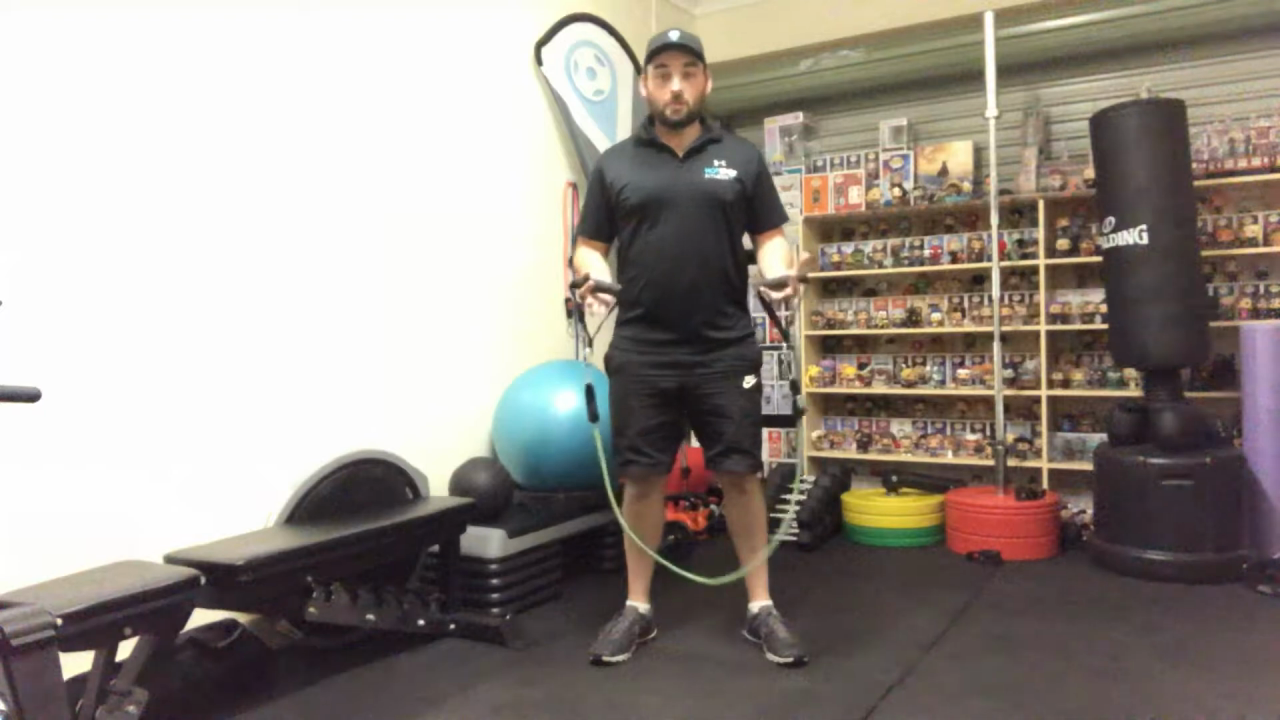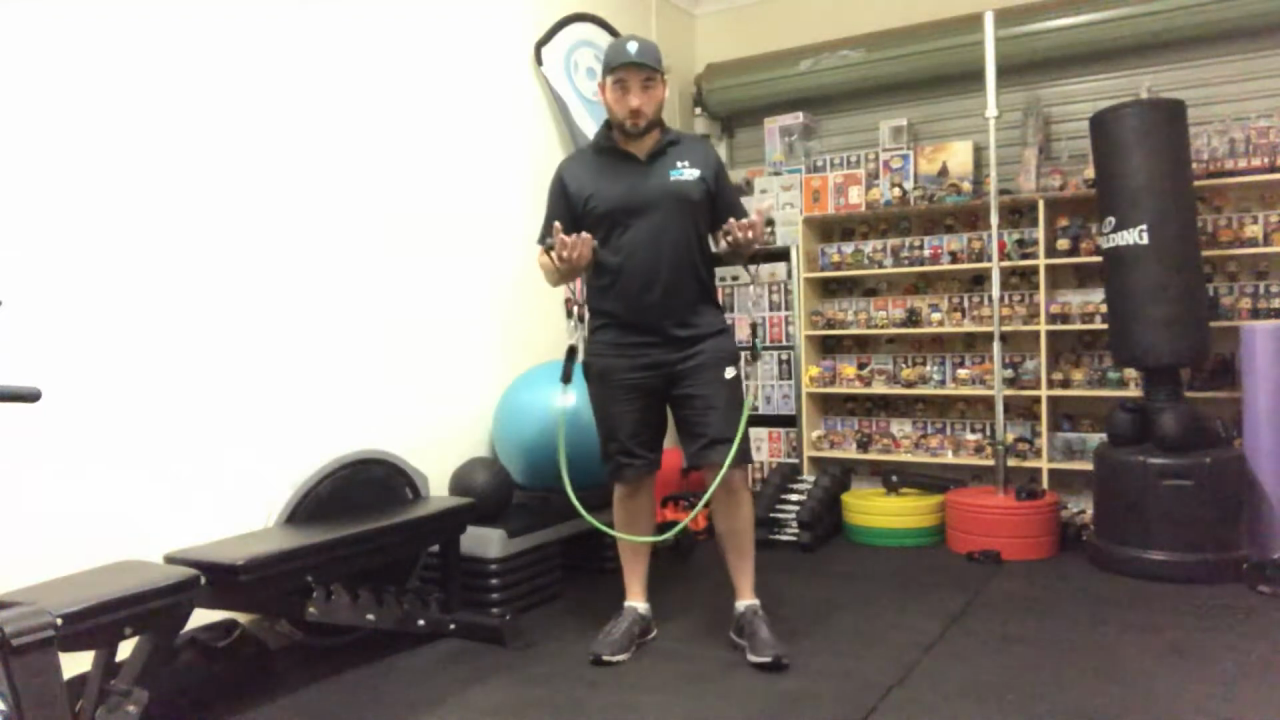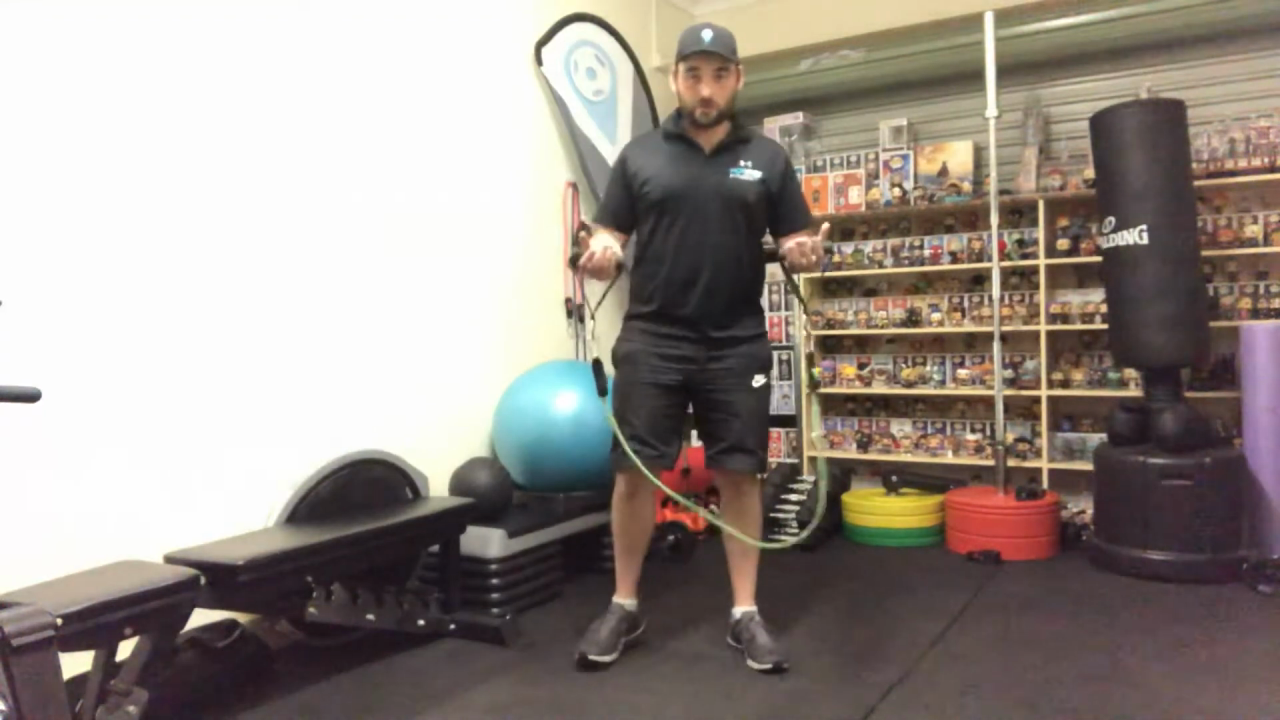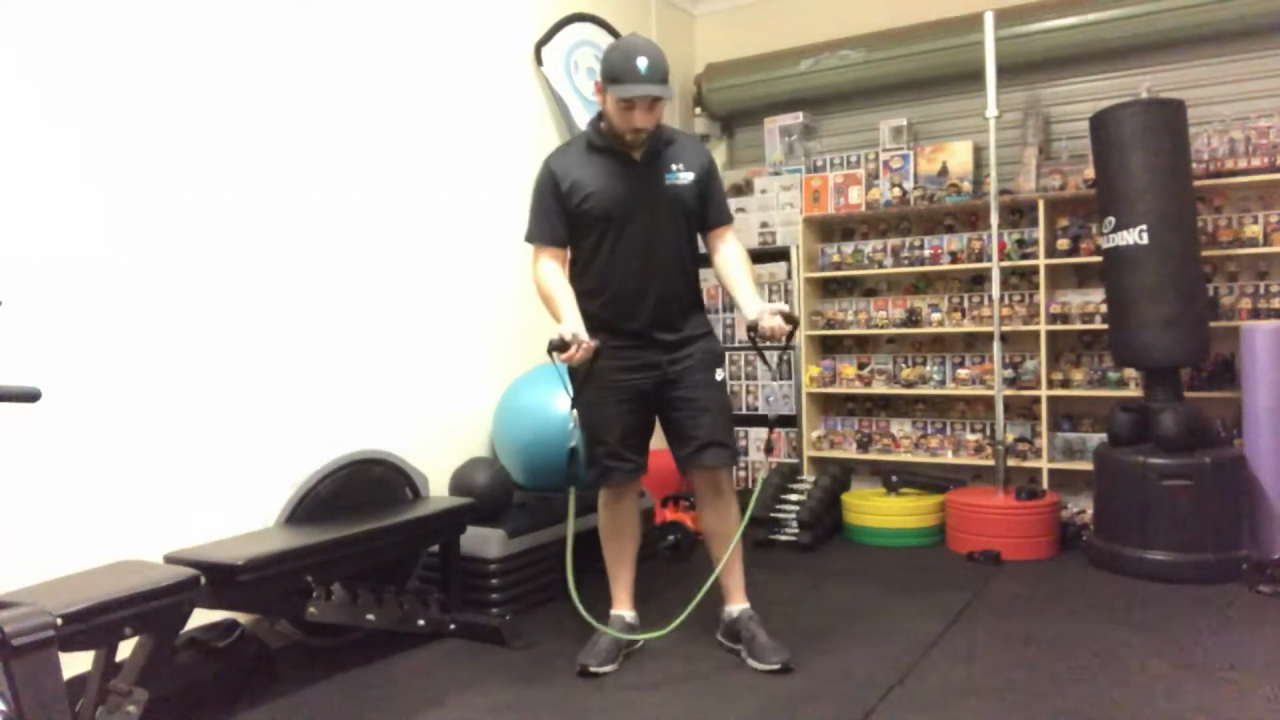
dt=0.7s
person 1, frame 1
left shoulder: (741, 158)
right shoulder: (616, 164)
left elbow: (769, 235)
right elbow: (590, 244)
left wrist: (780, 274)
right wrist: (593, 278)
left hip: (725, 347)
right hip: (641, 350)
left knee: (740, 473)
right knee: (642, 477)
left ankle: (760, 609)
right ankle: (637, 608)
person 1, frame 2
left shoulder: (699, 157)
right shoulder: (576, 172)
left elbow: (732, 233)
right elbow: (550, 264)
left wrist: (747, 236)
right wrist: (563, 260)
left hip: (701, 340)
right hip: (619, 351)
left knee: (726, 468)
right knee: (631, 476)
left ankle: (747, 607)
right ankle: (636, 608)
person 1, frame 3
left shoulder: (767, 158)
right shoulder: (640, 155)
left elbow: (793, 237)
right elbow: (610, 233)
left wrist: (803, 254)
right wrist: (601, 256)
left hip: (737, 343)
right hip: (652, 339)
left knee: (739, 474)
right knee: (636, 471)
left ankle: (745, 614)
right ankle: (624, 606)
person 1, frame 4
left shoulder: (691, 156)
right shoulder: (564, 167)
left elbow: (721, 239)
right elbow: (549, 260)
left wrist: (752, 305)
right wrist: (570, 322)
left hip: (688, 343)
right hip: (609, 354)
left knee: (713, 472)
right knee: (617, 481)
left ankle: (737, 613)
right ankle: (621, 617)
